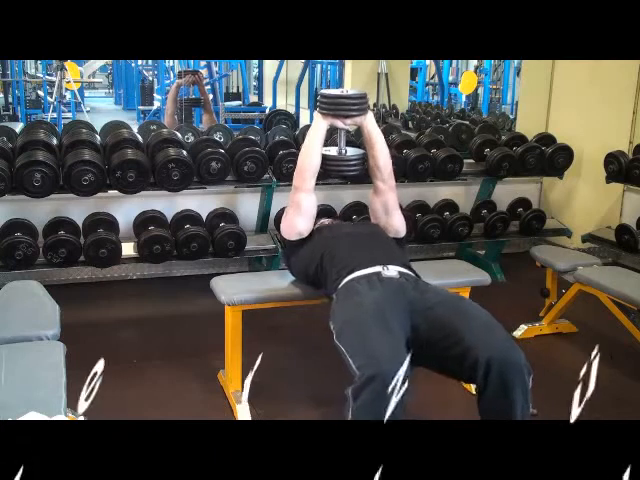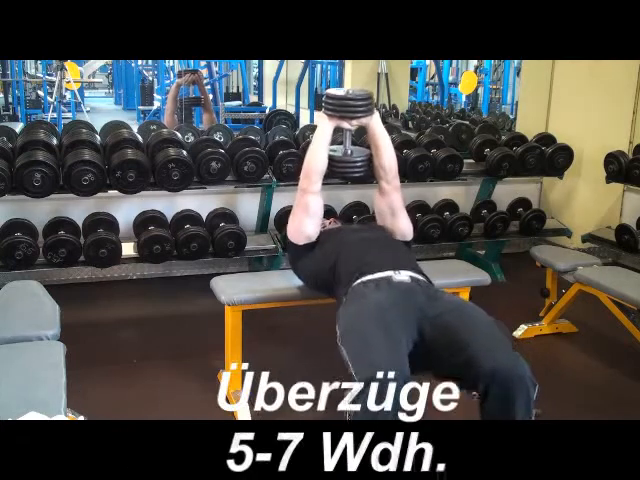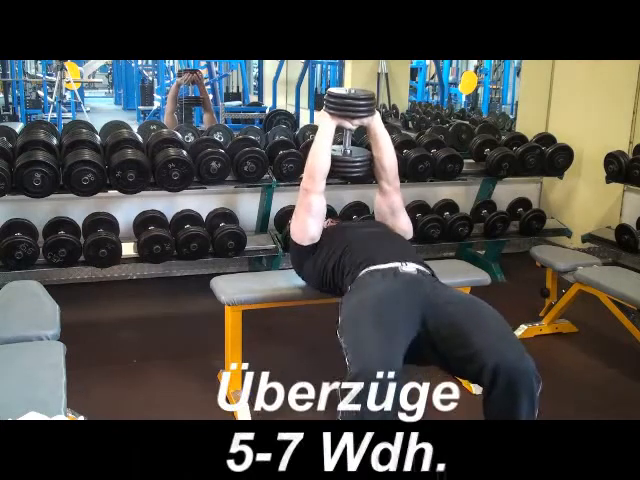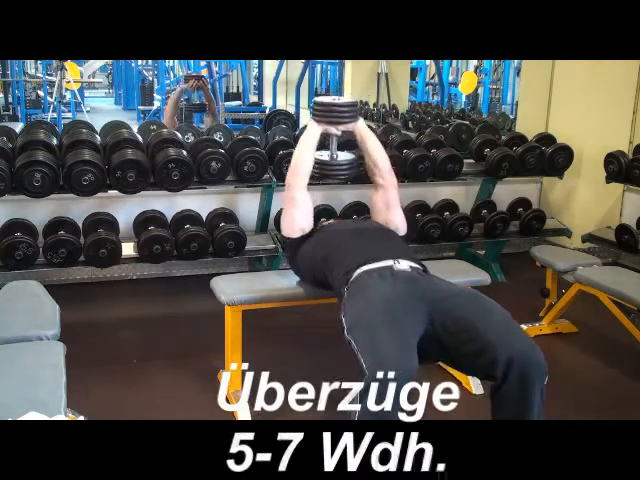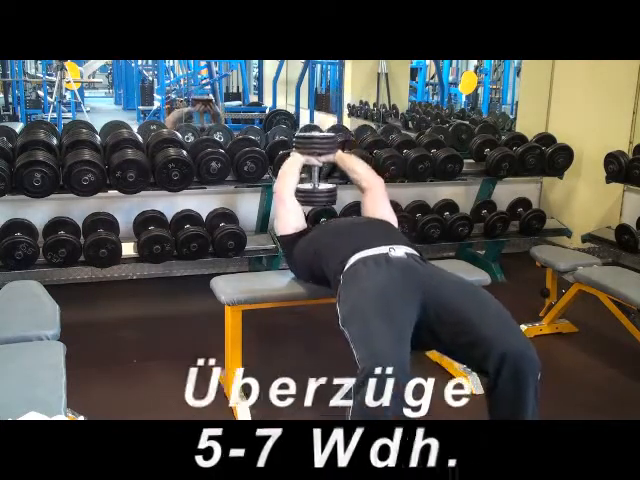
dt=1s
person 1, frame 1
left shoulder: (381, 234)
right shoulder: (303, 243)
left elbow: (384, 184)
right elbow: (302, 187)
left wrist: (367, 123)
right wrist: (320, 124)
left hip: (417, 289)
right hip: (360, 291)
left knee: (506, 362)
right knee: (383, 373)
person 1, frame 2
left shoulder: (388, 236)
right shoulder: (309, 247)
left elbow: (389, 185)
right elbow: (310, 190)
left wrist: (373, 123)
right wrist: (326, 126)
left hip: (425, 293)
right hip: (368, 294)
left knee: (510, 375)
right knee: (380, 380)
person 1, frame 3
left shoulder: (386, 231)
right shoulder: (310, 248)
left elbow: (389, 185)
right elbow: (313, 190)
left wrist: (374, 122)
right wrist: (328, 124)
left hip: (430, 287)
left knee: (515, 369)
right knee: (373, 373)
person 1, frame 4
left shoulder: (384, 230)
right shoulder: (307, 245)
left elbow: (385, 181)
right elbow: (296, 186)
left wrist: (359, 127)
right wrist: (315, 128)
left hip: (427, 283)
left knee: (525, 360)
right knee: (390, 373)
person 1, frame 5
left shoulder: (376, 224)
right shoulder: (304, 245)
left elbow: (373, 184)
right elbow: (283, 192)
left wrist: (337, 155)
right wrist: (298, 158)
left hip: (422, 270)
left knee: (517, 357)
right knee: (384, 370)
